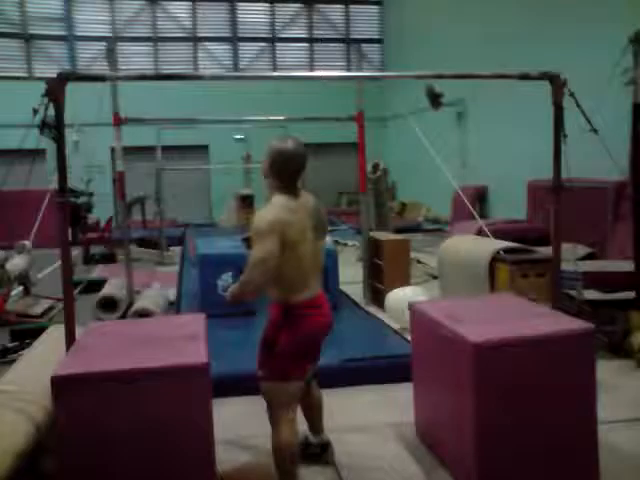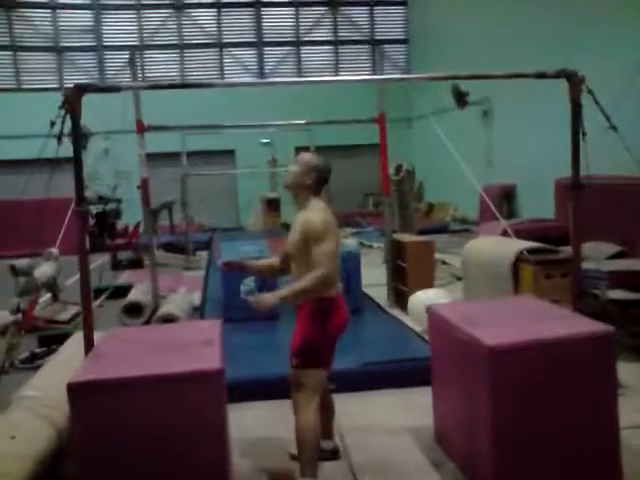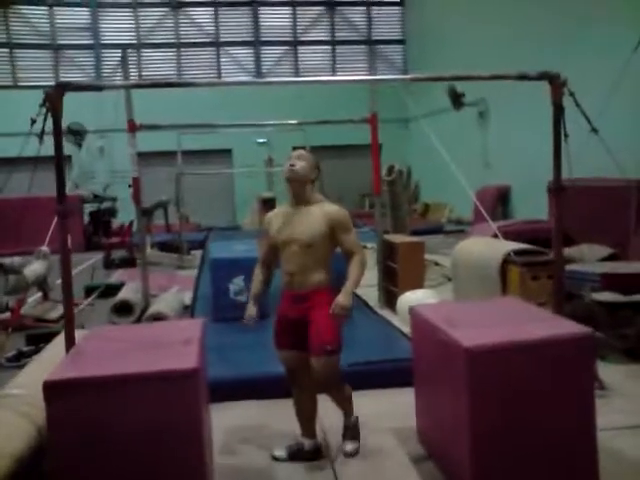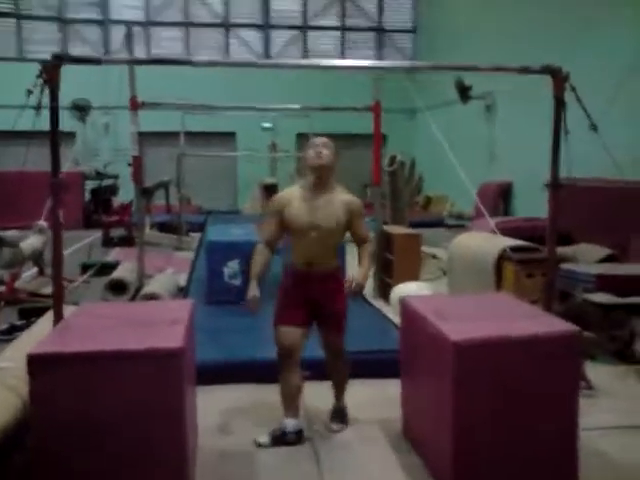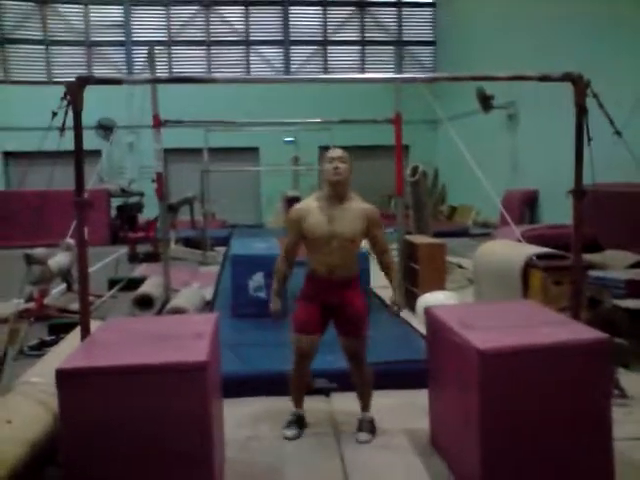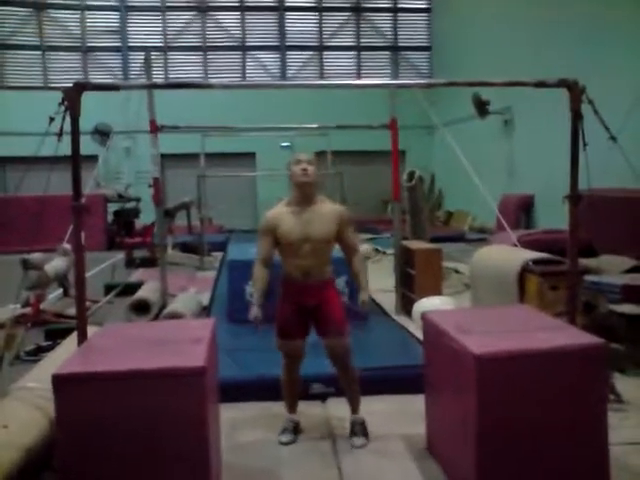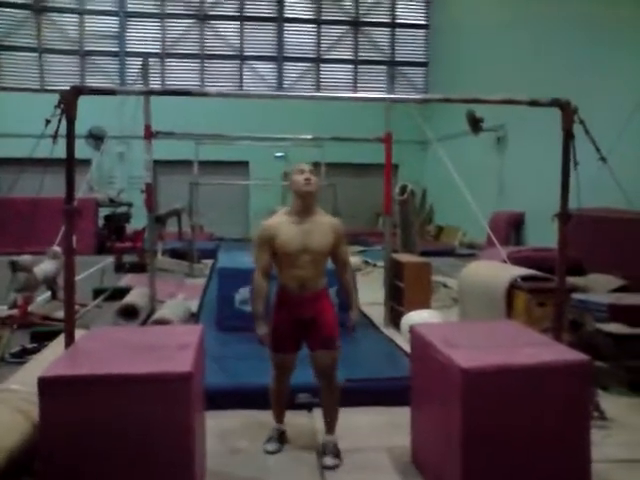
dt=0.4s
person 1, frame 1
left shoulder: (269, 217)
right shoulder: (312, 205)
left elbow: (257, 279)
left wrist: (235, 293)
left hip: (291, 316)
right hip: (319, 307)
left knee: (280, 408)
right knee: (304, 381)
right ankle: (318, 442)
person 1, frame 2
left shoulder: (315, 220)
right shoulder: (306, 218)
left elbow: (326, 273)
right elbow: (284, 263)
left wrist: (278, 297)
right wrist: (243, 264)
left hip: (320, 310)
right hip: (313, 309)
left knee: (303, 393)
right knee: (315, 385)
right ankle: (326, 443)
person 1, frame 3
left shoulder: (332, 213)
right shoulder: (273, 219)
left elbow: (357, 255)
right elbow: (264, 265)
left wrist: (347, 292)
right wrist: (252, 300)
left hip: (320, 301)
right hip: (287, 302)
left knee: (326, 377)
right knee: (297, 375)
left ankle: (350, 423)
right ankle: (309, 442)
person 1, frame 4
left shoulder: (349, 203)
right shoulder: (284, 200)
left elbow: (364, 242)
right elbow: (266, 243)
left wrist: (363, 272)
right wrist: (253, 283)
left hip: (331, 283)
right hip: (296, 281)
left knee: (334, 350)
right knee: (287, 351)
left ankle: (339, 406)
right ankle: (291, 426)
person 1, frame 5
left shoulder: (367, 212)
right shoulder: (302, 211)
left elbow: (383, 251)
right elbow: (286, 256)
left wrist: (395, 289)
right wrist: (275, 294)
left hip: (349, 289)
right hip: (314, 288)
left knee: (356, 356)
right knee: (302, 356)
left ankle: (365, 415)
right ankle: (297, 413)
person 1, frame 6
left shoulder: (336, 213)
right shoulder: (274, 218)
left elbow: (353, 252)
right elbow: (262, 263)
left wrist: (364, 287)
right wrist: (256, 303)
left hip: (325, 291)
right hip: (291, 293)
left knee: (342, 358)
right knee: (291, 361)
left ankle: (357, 418)
right ankle: (292, 419)
person 1, frame 7
left shoulder: (333, 226)
right shoulder: (271, 227)
left elbow: (344, 268)
right elbow: (261, 275)
left wrist: (353, 306)
right wrist: (260, 319)
left hip: (320, 304)
right hip: (286, 304)
left knee: (327, 373)
right knee: (281, 373)
left ankle: (330, 439)
right ankle: (279, 428)
